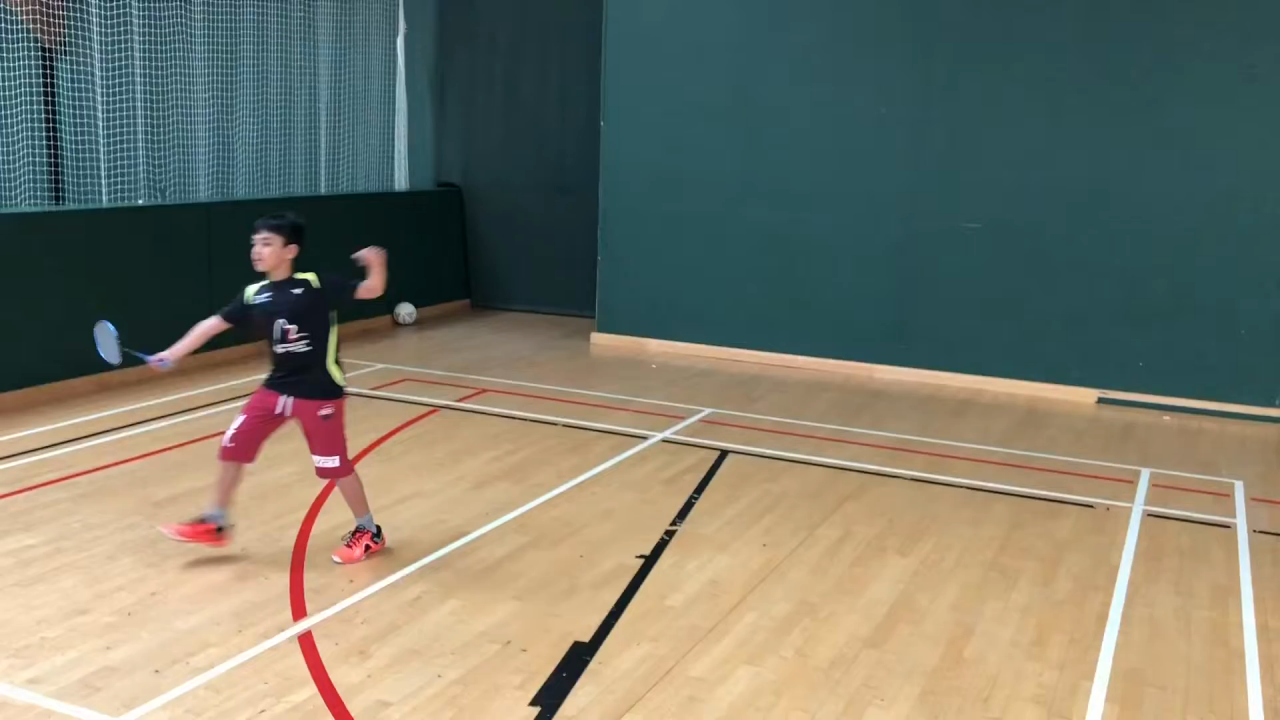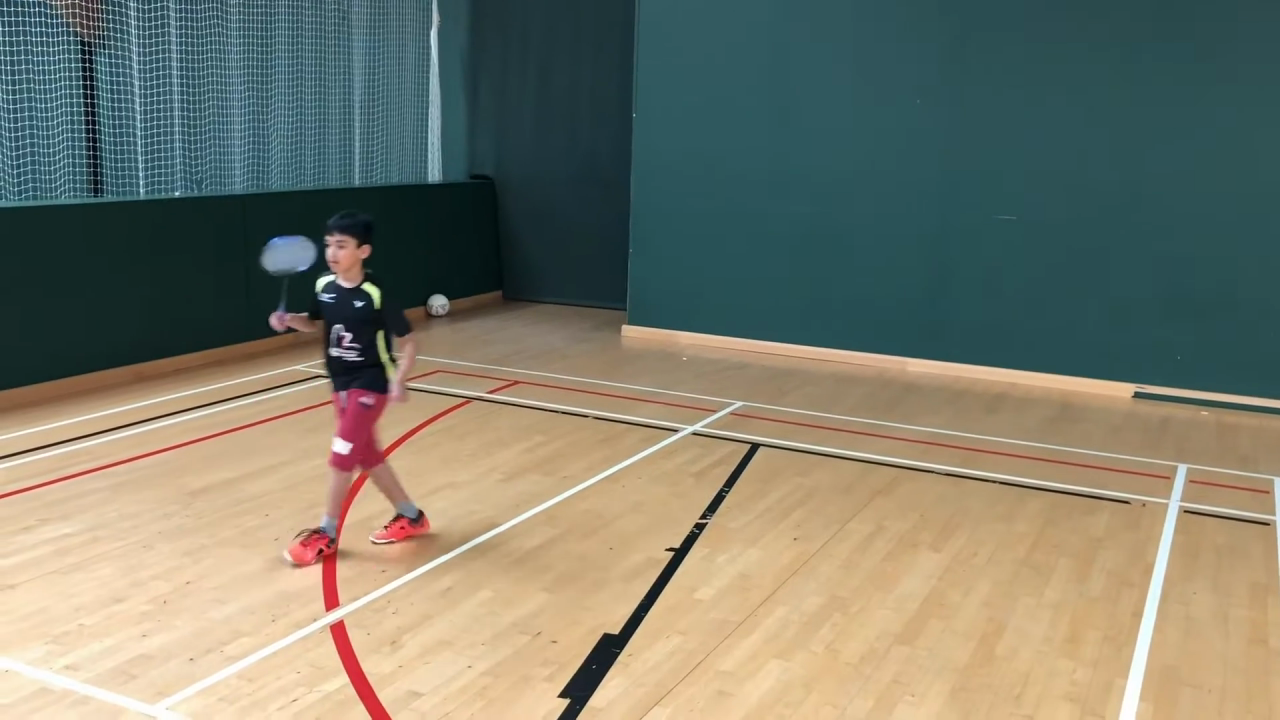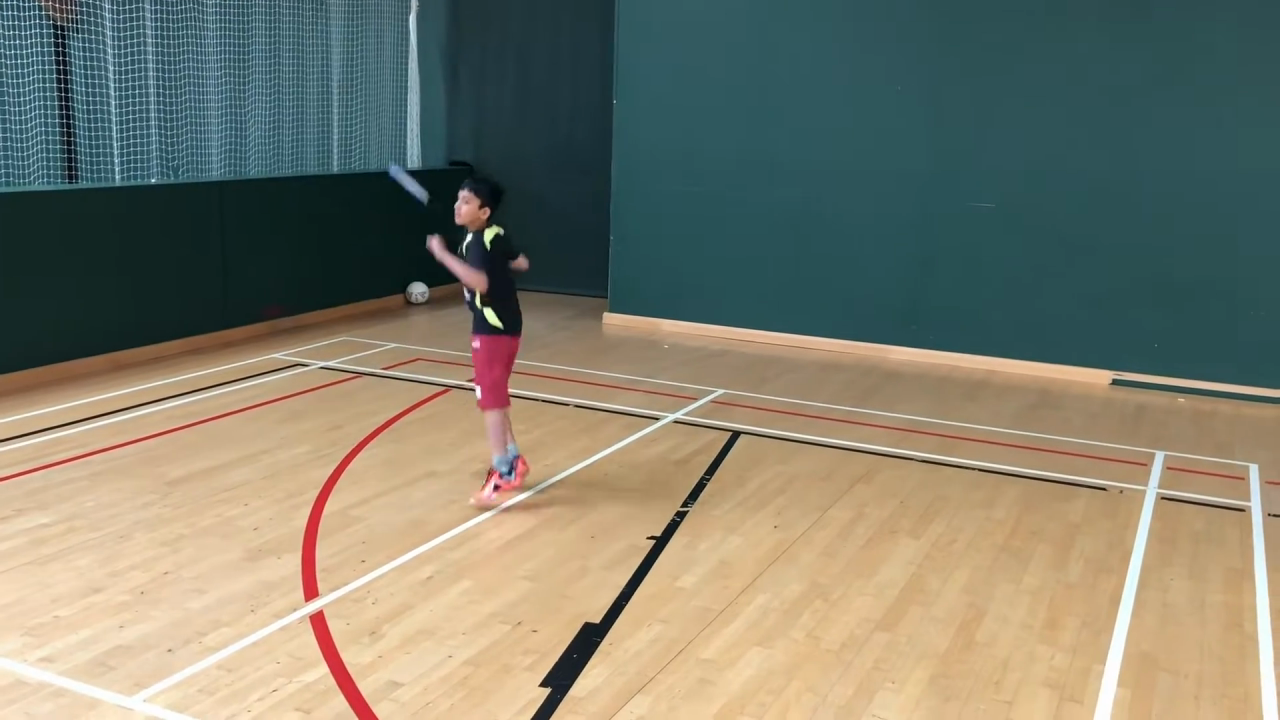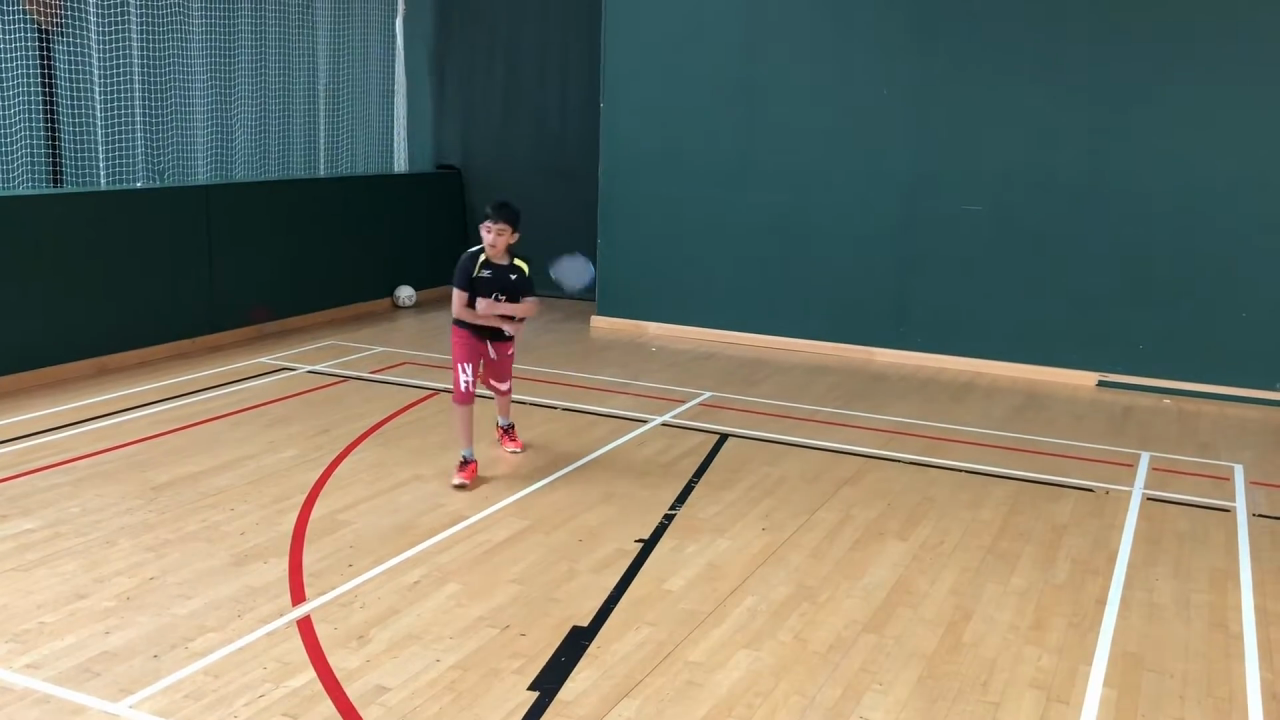
dt=1s
person 1, frame 1
left shoulder: (315, 285)
right shoulder: (253, 295)
left elbow: (372, 290)
right elbow: (213, 324)
left wrist: (376, 264)
right wrist: (174, 352)
left hip: (319, 391)
right hip: (278, 388)
left knee: (334, 465)
right knee: (233, 445)
left ankle: (367, 530)
right ankle: (215, 522)
person 1, frame 2
left shoulder: (377, 296)
right shoulder: (324, 287)
left elbow: (408, 344)
right elbow: (314, 322)
left wrist: (399, 379)
right wrist: (288, 320)
left hip: (371, 386)
right hip: (342, 385)
left knee: (343, 457)
right knee: (365, 456)
left ankle: (325, 534)
right ankle: (411, 516)
person 1, frame 3
left shoulder: (476, 242)
right shoulder: (499, 237)
left elbow: (479, 283)
right elbow: (522, 263)
left wrist: (443, 256)
left hip: (492, 330)
right hip: (507, 326)
left knee: (490, 398)
right knee: (494, 397)
left ankle: (503, 469)
right ankle: (512, 458)
person 1, frame 4
left shoulder: (520, 267)
right shoulder: (470, 261)
left elbow: (531, 306)
right elbow: (457, 308)
left wrist: (501, 308)
right wrist: (501, 321)
left hip: (502, 335)
right hip: (468, 331)
left knee: (502, 387)
right knee: (464, 392)
left ankle: (504, 427)
right ankle: (468, 459)
